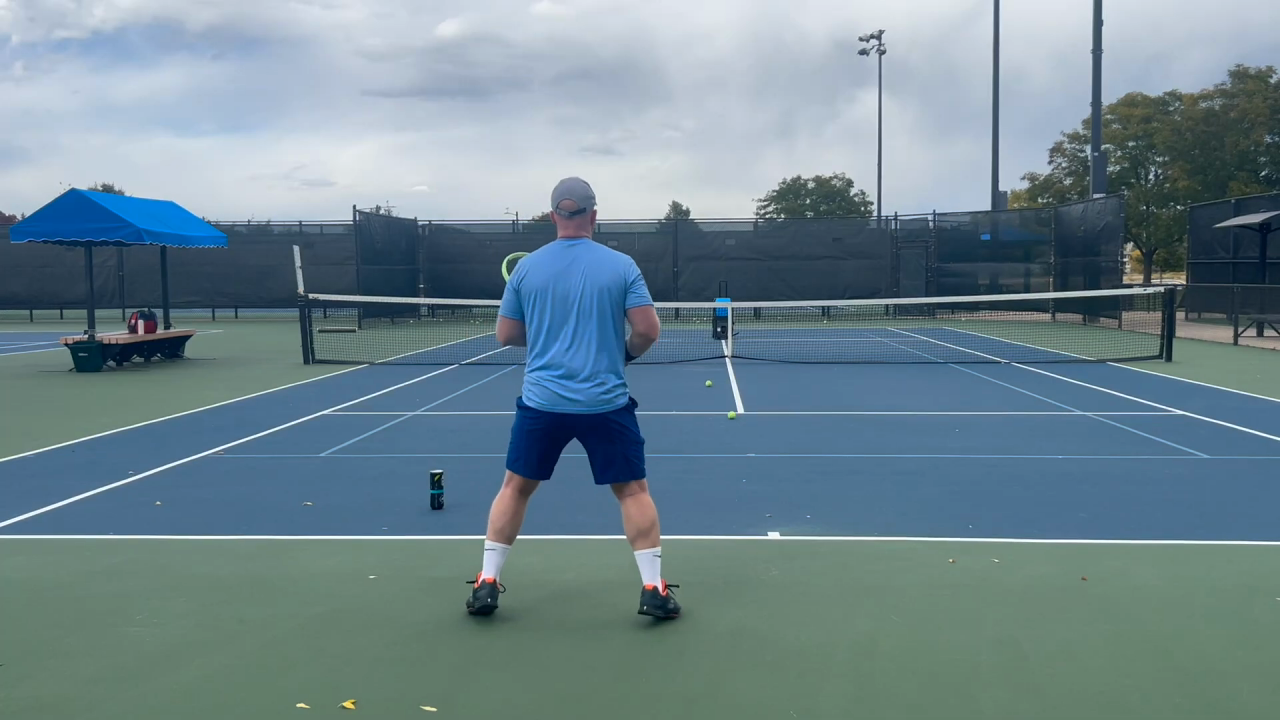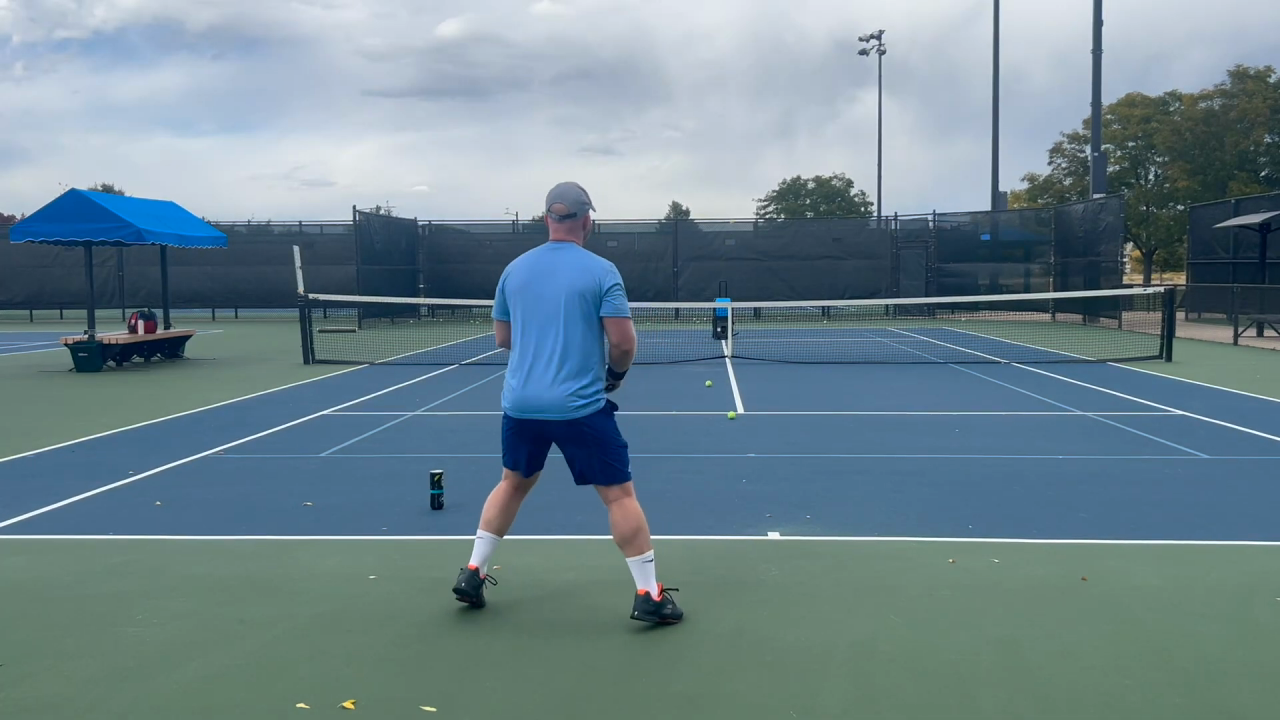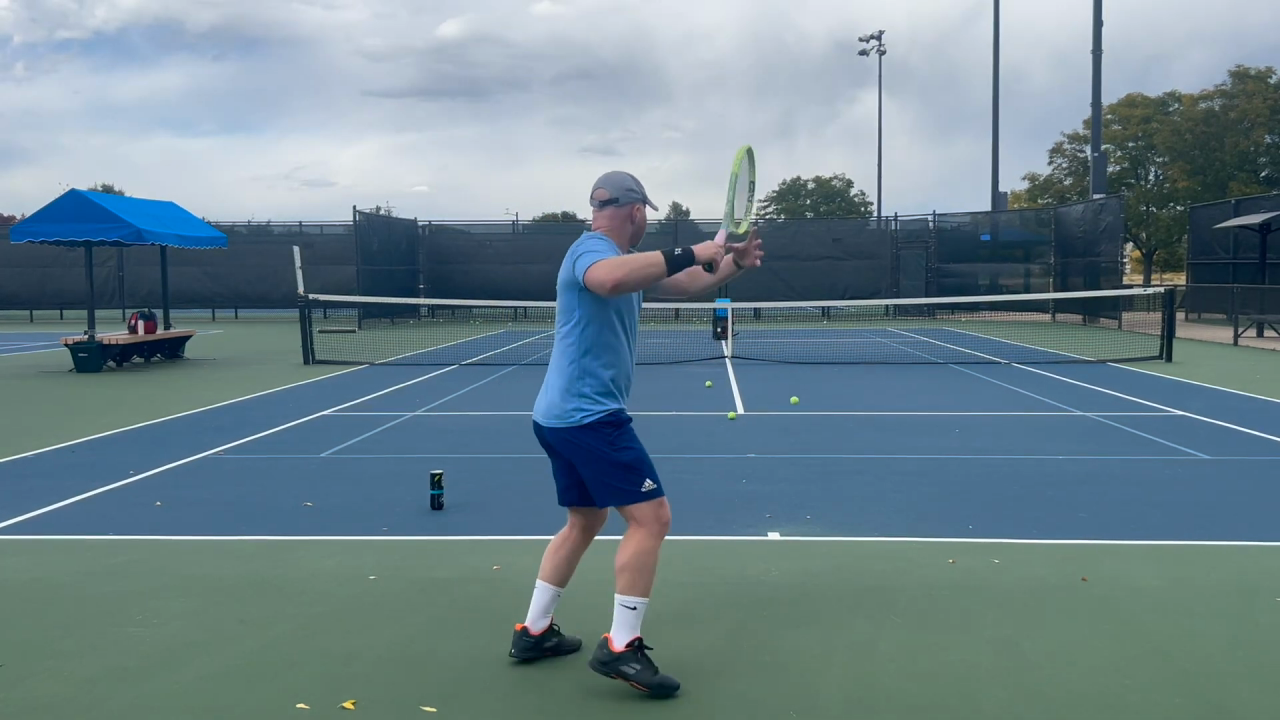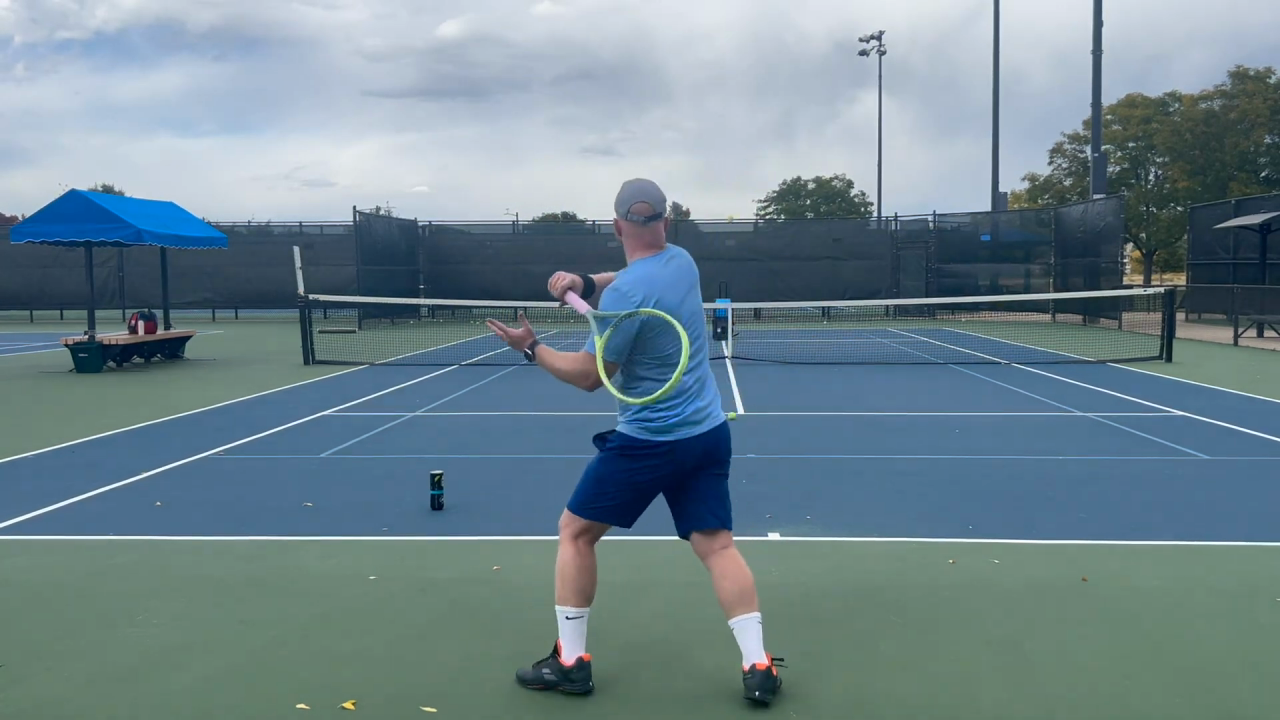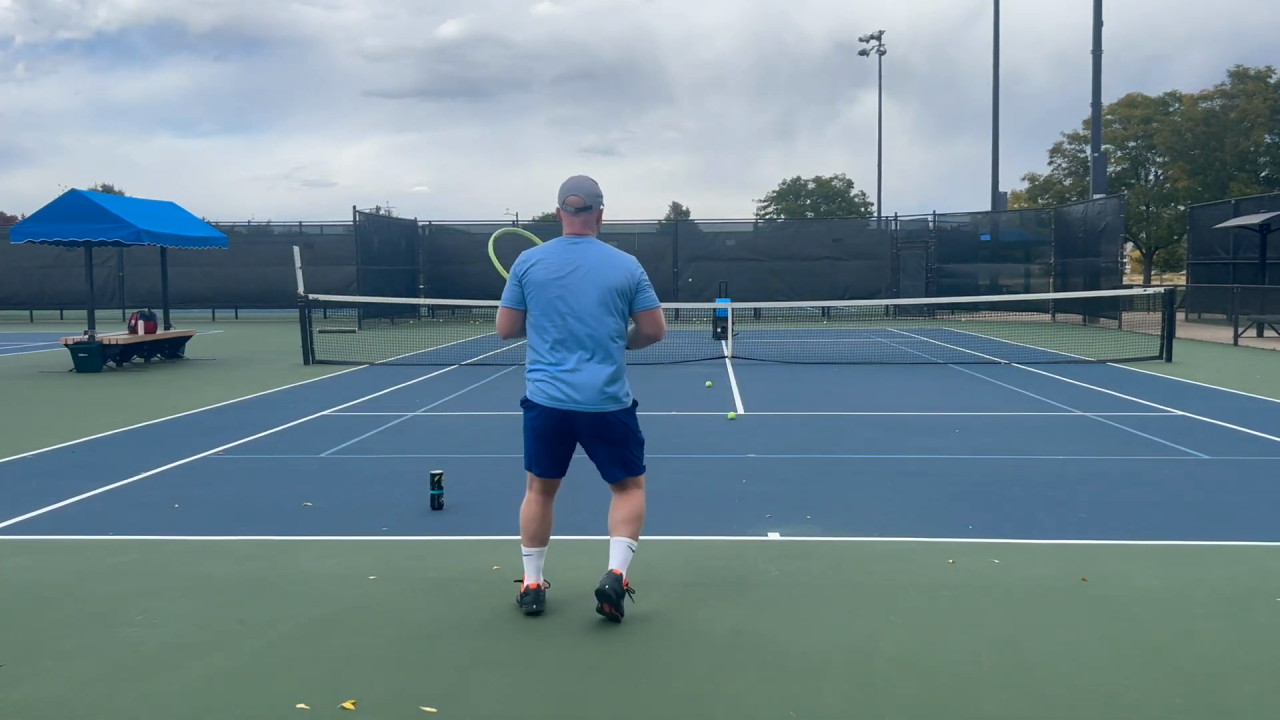
dt=1s
person 1, frame 1
left shoulder: (526, 268)
right shoulder: (621, 265)
left elbow: (506, 336)
right elbow: (648, 332)
right wrist: (626, 353)
left hip: (541, 401)
right hip: (605, 402)
left knee: (515, 488)
right knee: (634, 491)
left ankle: (487, 583)
right ankle: (654, 590)
person 1, frame 2
left shoulder: (515, 269)
right shoulder: (602, 271)
left elbow: (504, 338)
right elbow: (624, 342)
right wrist: (616, 373)
left hip: (521, 403)
right hip: (581, 406)
left knee: (513, 484)
right knee: (620, 495)
left ankle: (473, 574)
right ankle: (650, 595)
person 1, frame 3
left shoulder: (606, 257)
right shoulder: (591, 249)
left elbow: (680, 283)
right elbow: (610, 281)
left wrist: (729, 260)
right wrist: (687, 253)
left hip: (563, 416)
right hip: (589, 416)
left knee: (585, 522)
right knee: (650, 518)
left ankle: (534, 631)
right ankle: (622, 646)
person 1, frame 4
left shoulder: (625, 294)
right shoulder: (682, 261)
left elbow: (587, 375)
left wrist: (531, 349)
right wrist: (582, 282)
left hip: (646, 440)
right hip: (707, 434)
left knee: (575, 533)
right knee: (718, 547)
left ankle: (570, 661)
right ankle: (758, 667)
person 1, frame 5
left shoulder: (528, 261)
right shoulder: (626, 266)
left elbow: (505, 328)
right elbow: (654, 331)
left hip: (546, 400)
right hip: (608, 403)
left knee: (540, 488)
right knee: (629, 487)
left ankle: (532, 586)
right ankle: (615, 577)
